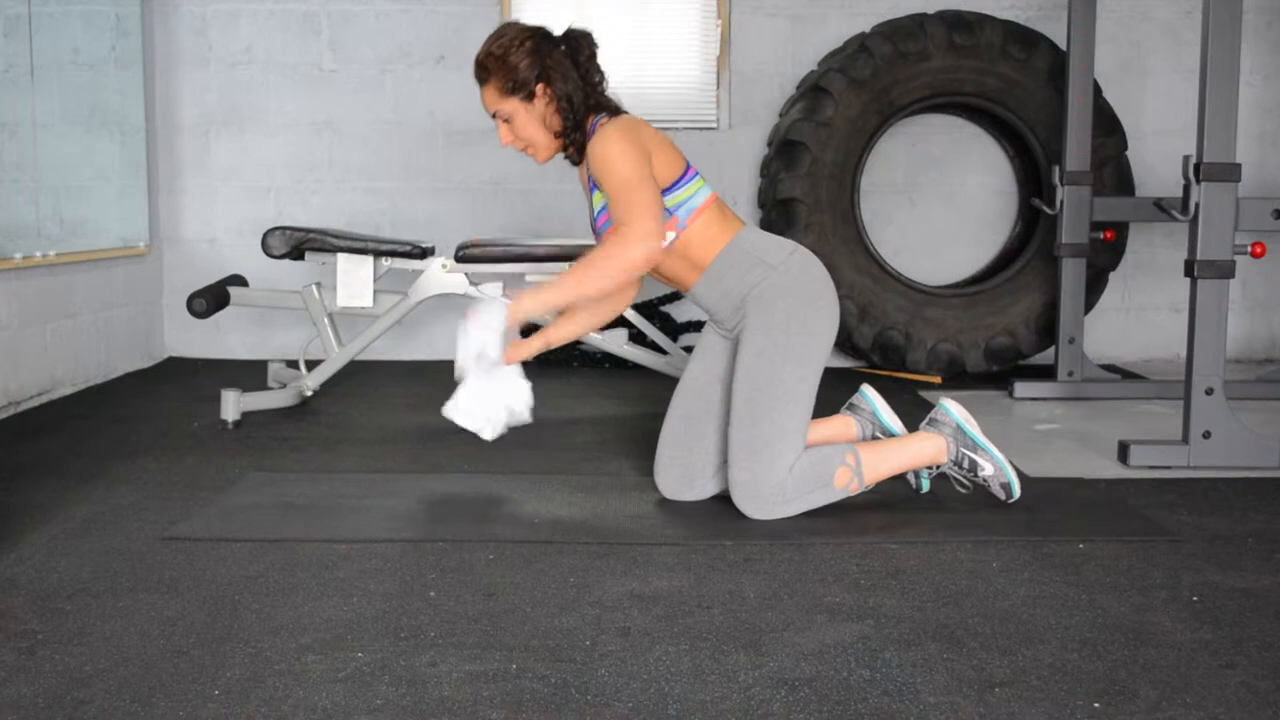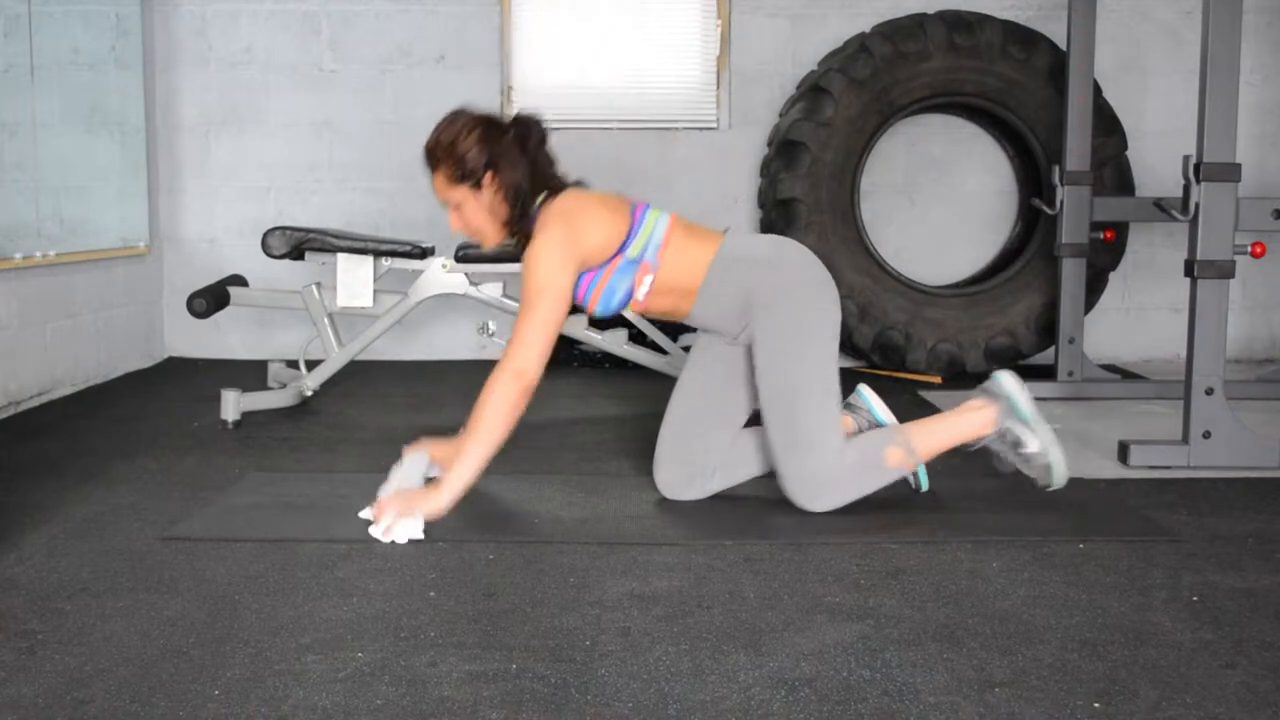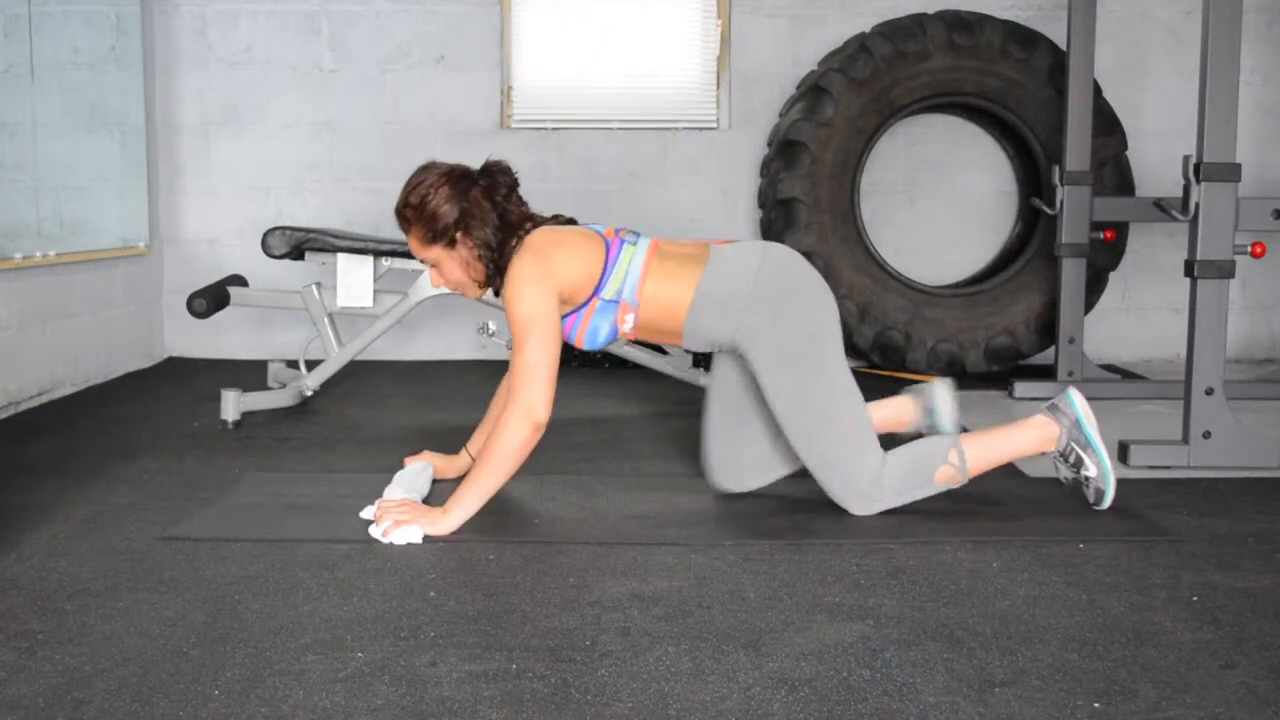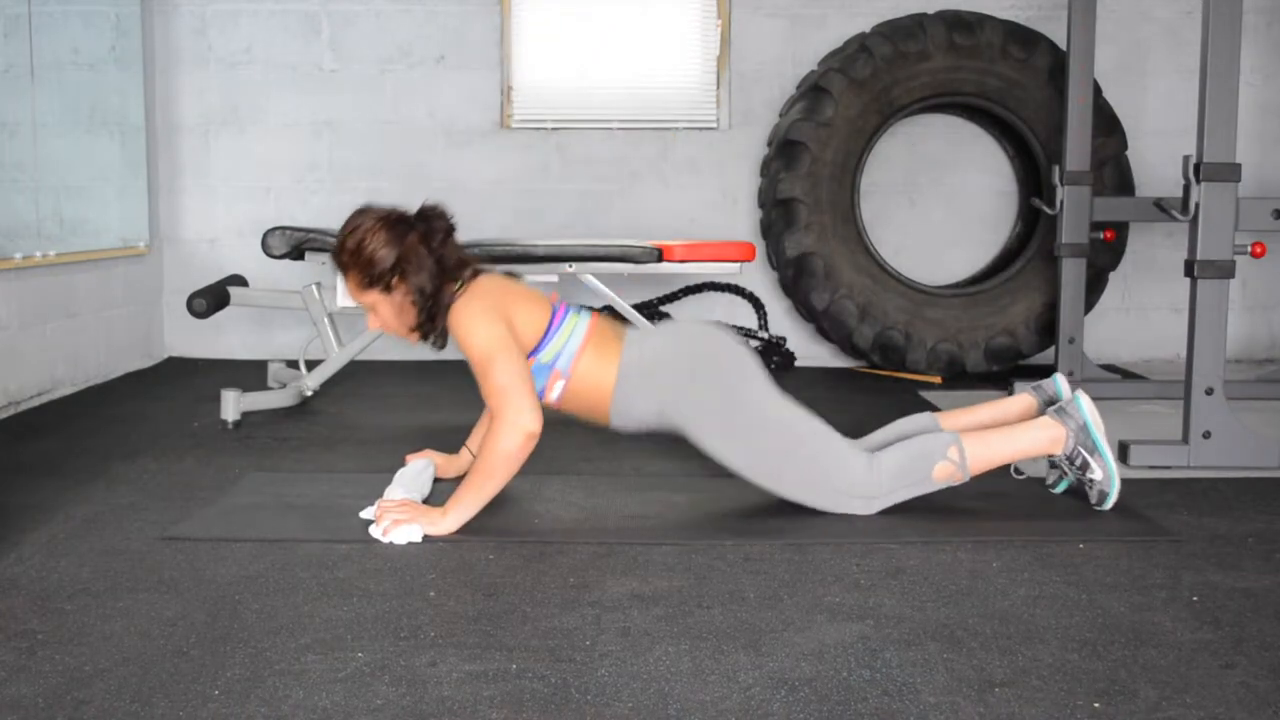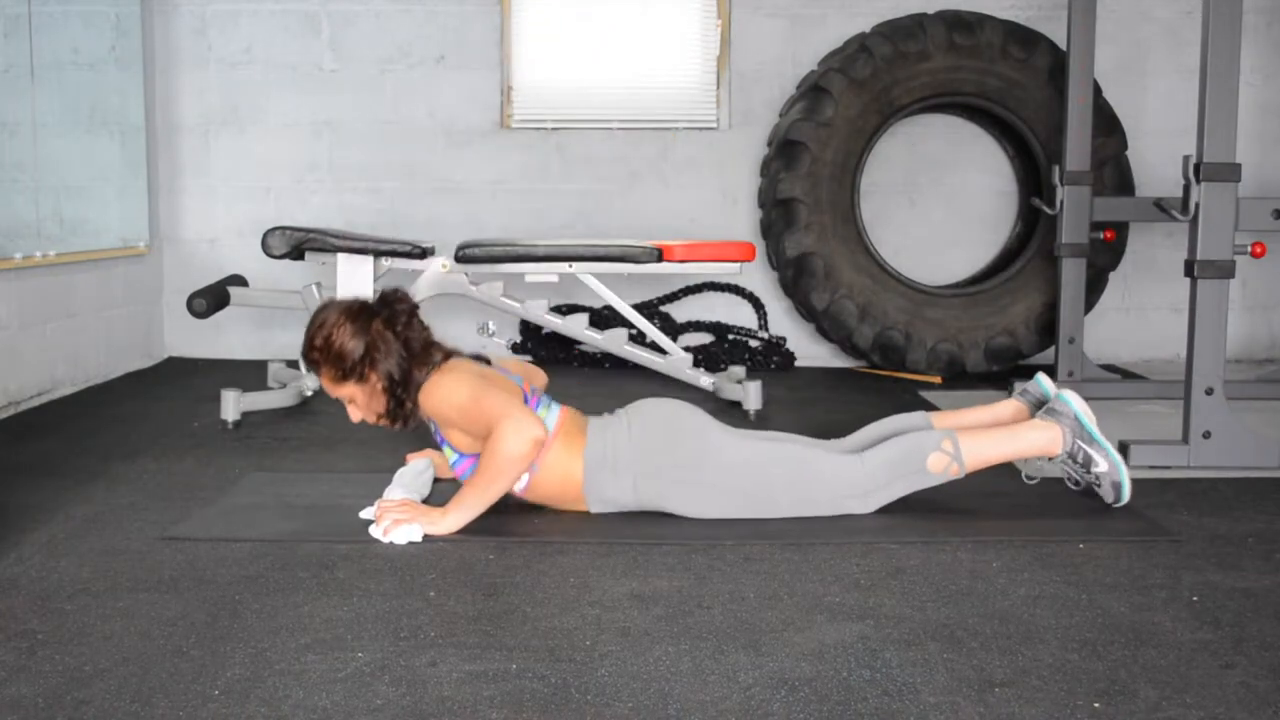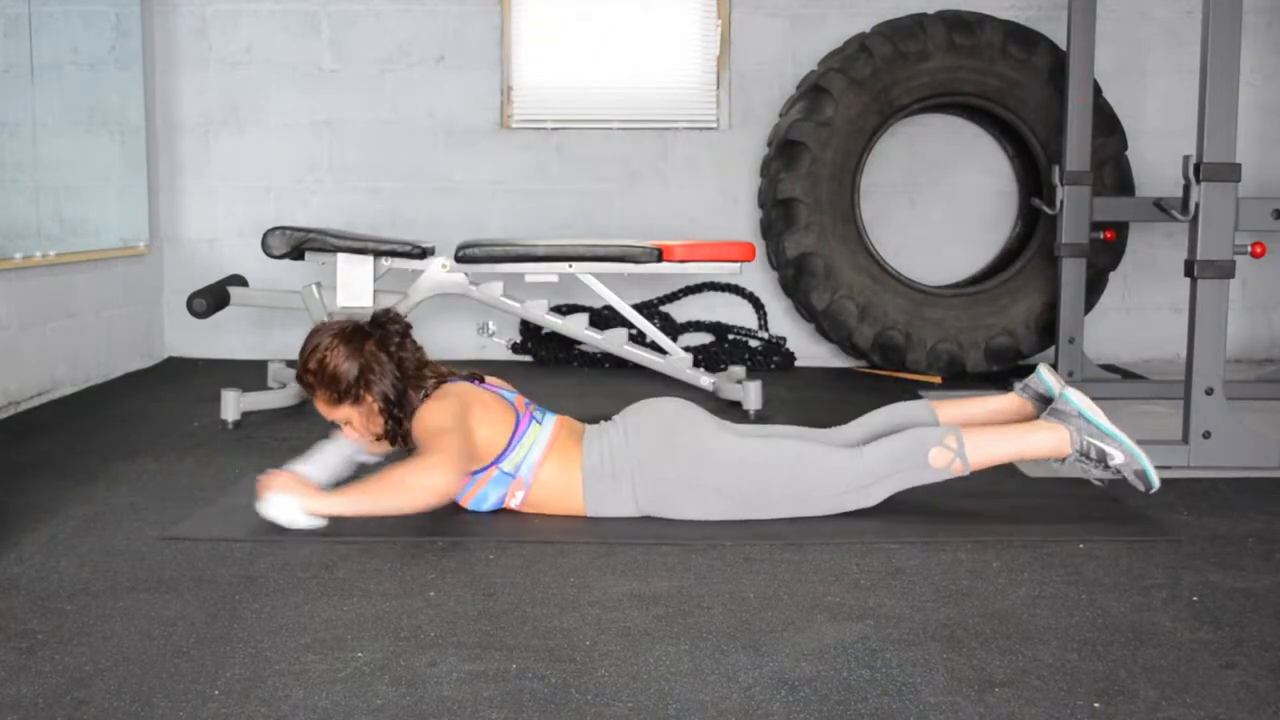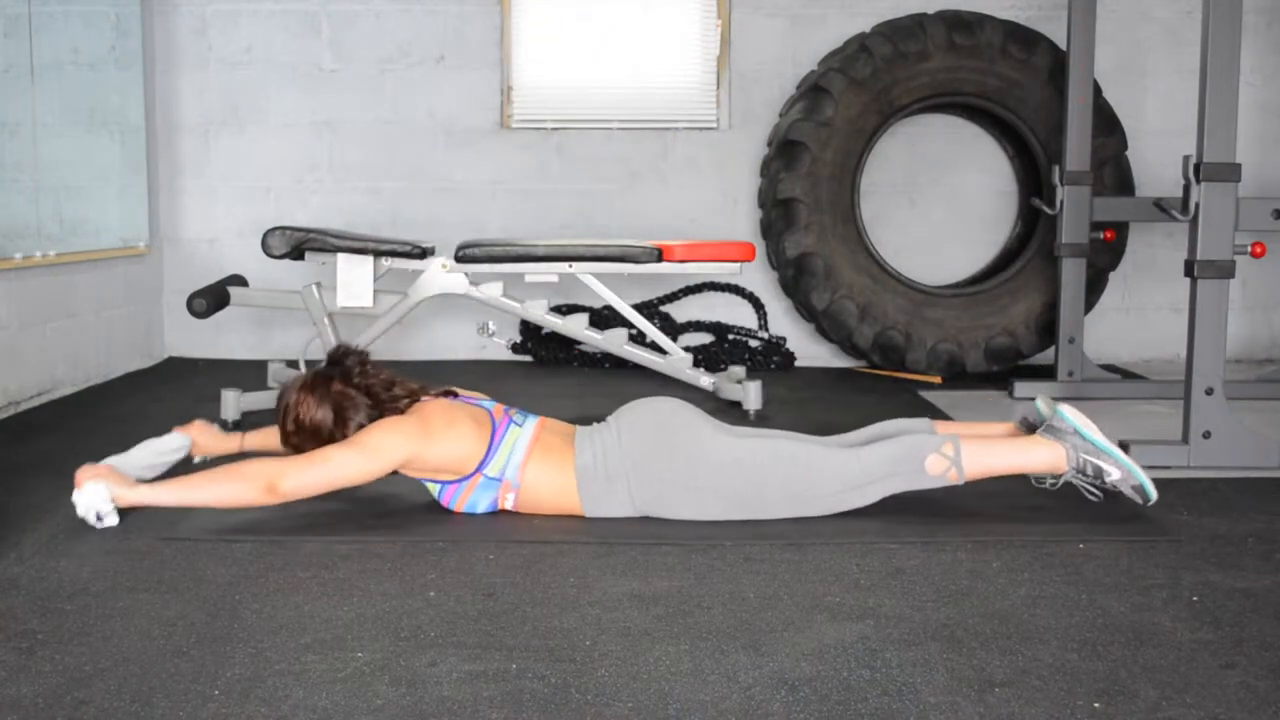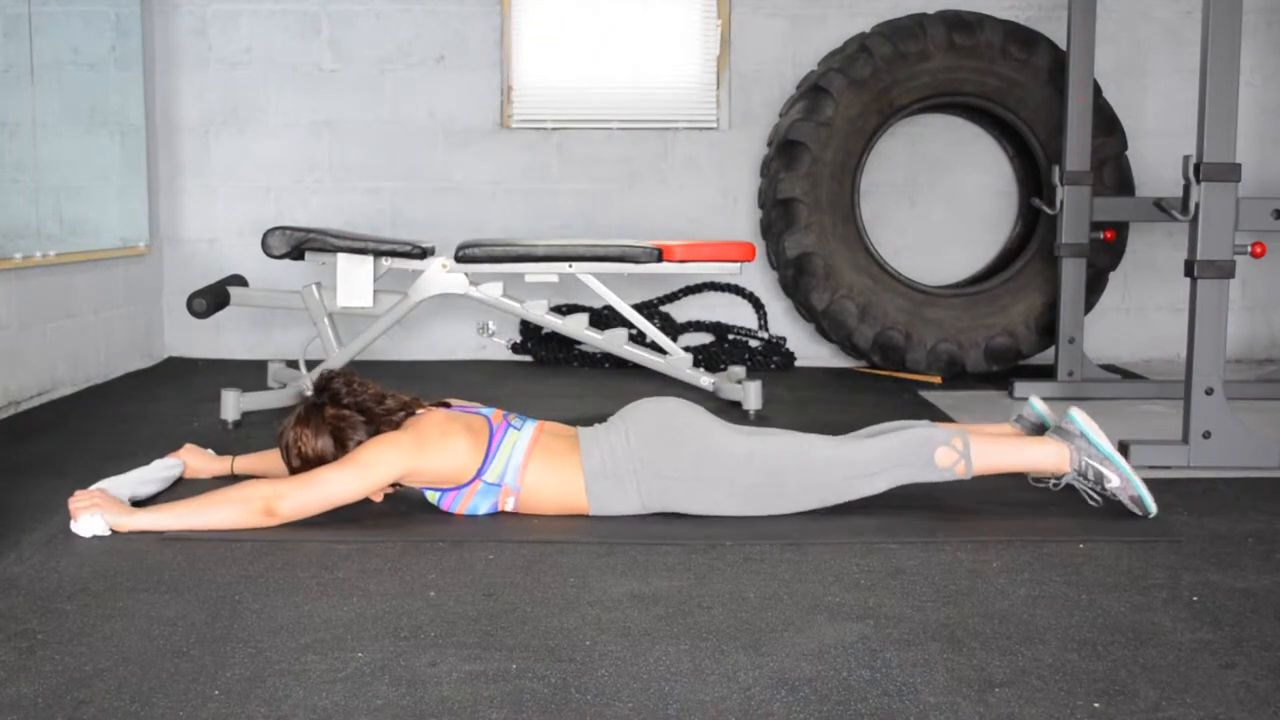
dt=0.4s
person 1, frame 1
left shoulder: (613, 141)
right shoulder: (595, 159)
left elbow: (640, 246)
right elbow: (618, 288)
left wrist: (528, 303)
right wrist: (532, 344)
left hip: (783, 294)
right hip: (741, 315)
left knee: (761, 495)
right knee: (679, 483)
left ankle: (940, 443)
right ankle: (855, 426)
person 1, frame 2
left shoulder: (554, 228)
right shoulder: (554, 221)
left elbow: (523, 376)
right elbow: (525, 354)
left wrist: (446, 491)
right wrist: (462, 442)
left hip: (783, 292)
right hip: (744, 313)
left knee: (816, 487)
right knee: (678, 479)
left ankle: (987, 416)
right ankle: (846, 420)
person 1, frame 3
left shoulder: (529, 270)
right shoulder: (535, 249)
left elbow: (531, 411)
right elbow: (525, 371)
left wrist: (450, 514)
right wrist: (465, 457)
left hip: (774, 306)
right hip: (758, 289)
left knee: (861, 491)
right knee: (732, 474)
left ankle: (1051, 428)
right ankle: (911, 409)
person 1, frame 4
left shoulder: (469, 310)
right shoulder: (477, 291)
left elbow: (520, 428)
right elbow: (515, 383)
left wrist: (448, 515)
right wrist: (461, 458)
left hip: (691, 380)
right hip: (689, 358)
left knee: (861, 488)
right knee: (853, 458)
left ankle: (1055, 434)
right ankle: (1036, 403)
person 1, frame 5
left shoulder: (437, 392)
right shoulder: (449, 371)
left elbow: (524, 430)
left wrist: (450, 515)
right wrist: (460, 460)
left hip: (658, 464)
right hip: (655, 435)
left knee: (861, 484)
right knee: (846, 455)
left ankle: (1051, 435)
right ankle: (1025, 406)
person 1, frame 6
left shoulder: (434, 415)
right shoulder: (440, 384)
left elbow: (439, 479)
left wrist: (327, 499)
right wrist: (372, 446)
left hip: (663, 470)
right hip: (655, 436)
left knee: (868, 475)
right knee: (847, 445)
left ankle: (1062, 437)
right ankle: (1029, 400)
person 1, frame 7
left shoulder: (401, 438)
right shoulder: (415, 403)
left elbow: (280, 487)
right elbow: (316, 437)
left wrist: (131, 490)
right wrist: (224, 438)
left hip: (652, 471)
right hip: (653, 436)
left knee: (859, 479)
right knee: (846, 456)
left ankle: (1059, 454)
right ankle: (1033, 431)
person 1, frame 8
left shoulder: (405, 449)
right shoulder: (410, 418)
left elbow: (277, 509)
right elbow: (315, 456)
left wrist: (129, 516)
right wrist: (218, 462)
left hip: (658, 464)
right hip: (654, 438)
left knee: (861, 465)
right knee: (852, 455)
left ankle: (1062, 454)
right ankle: (1027, 431)
